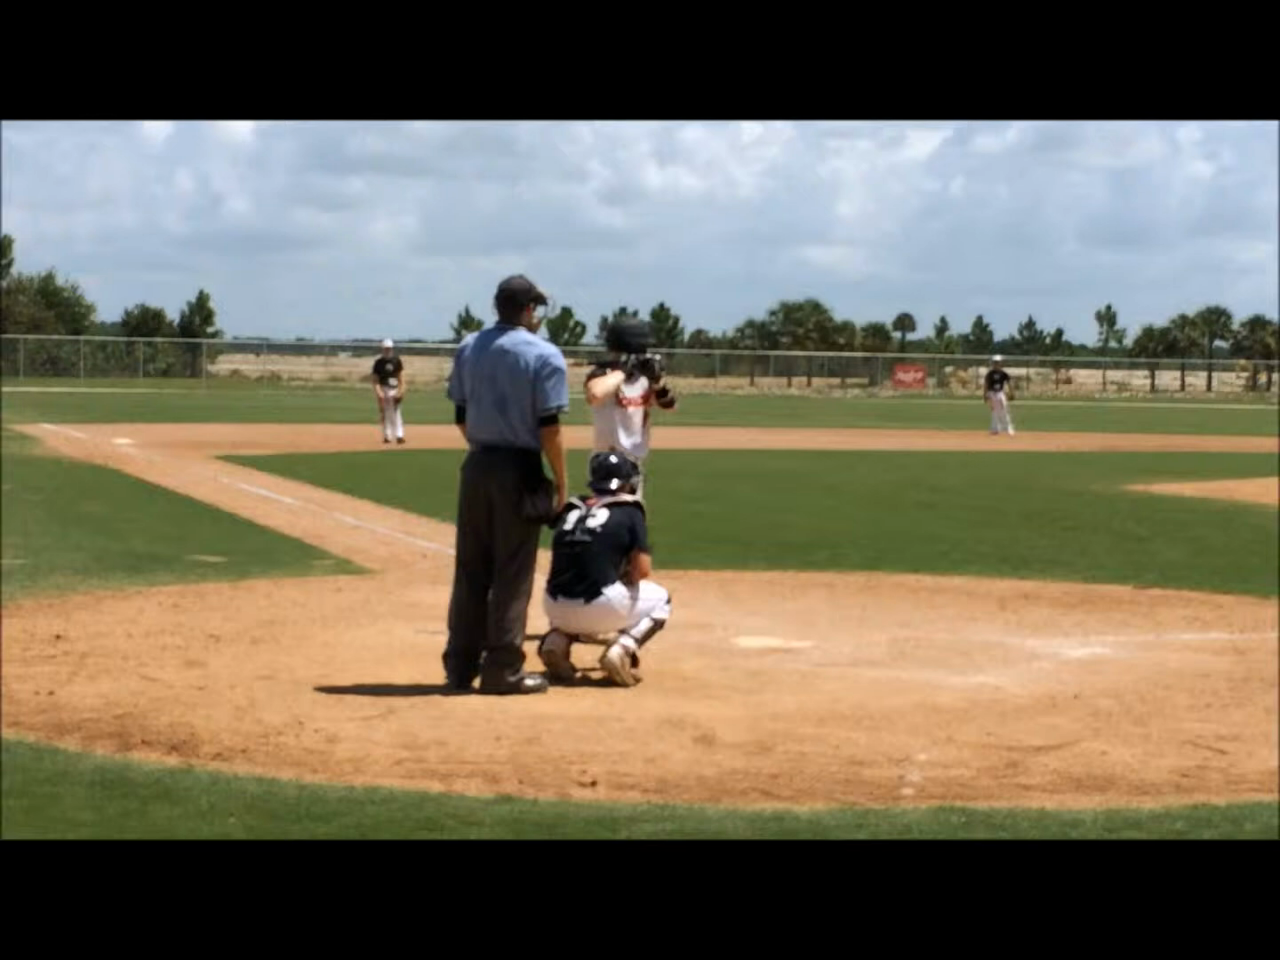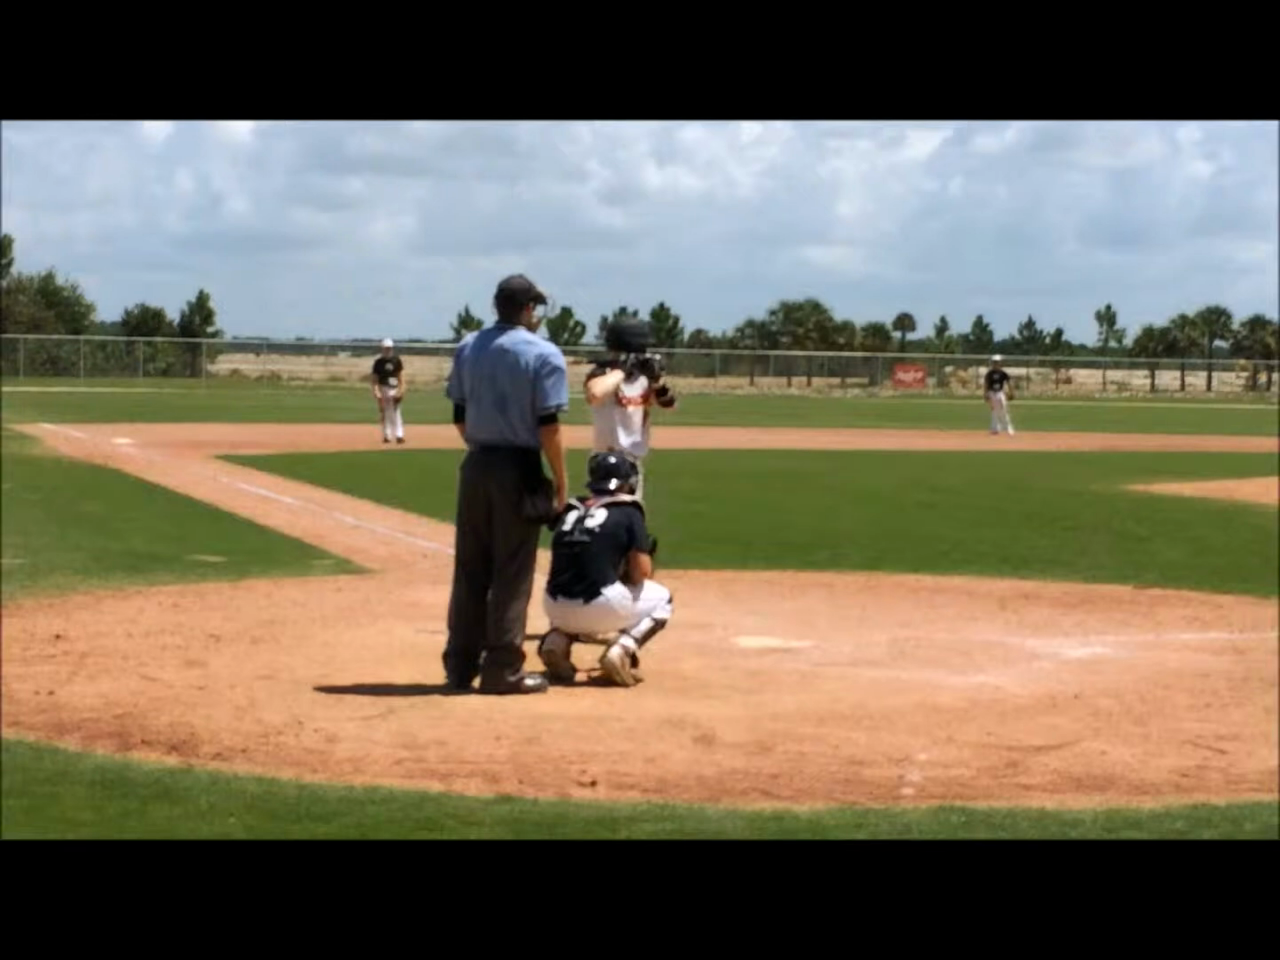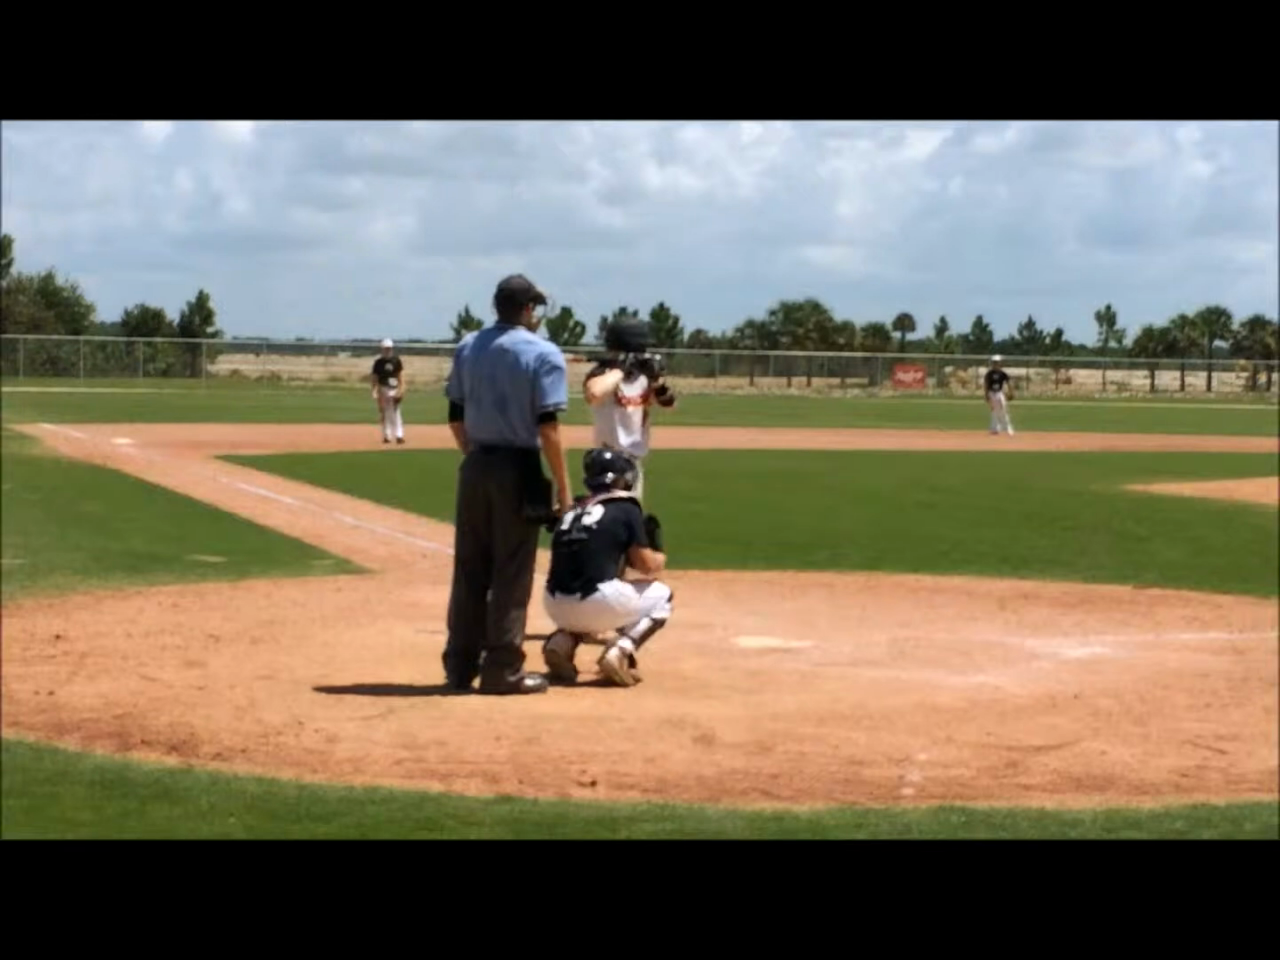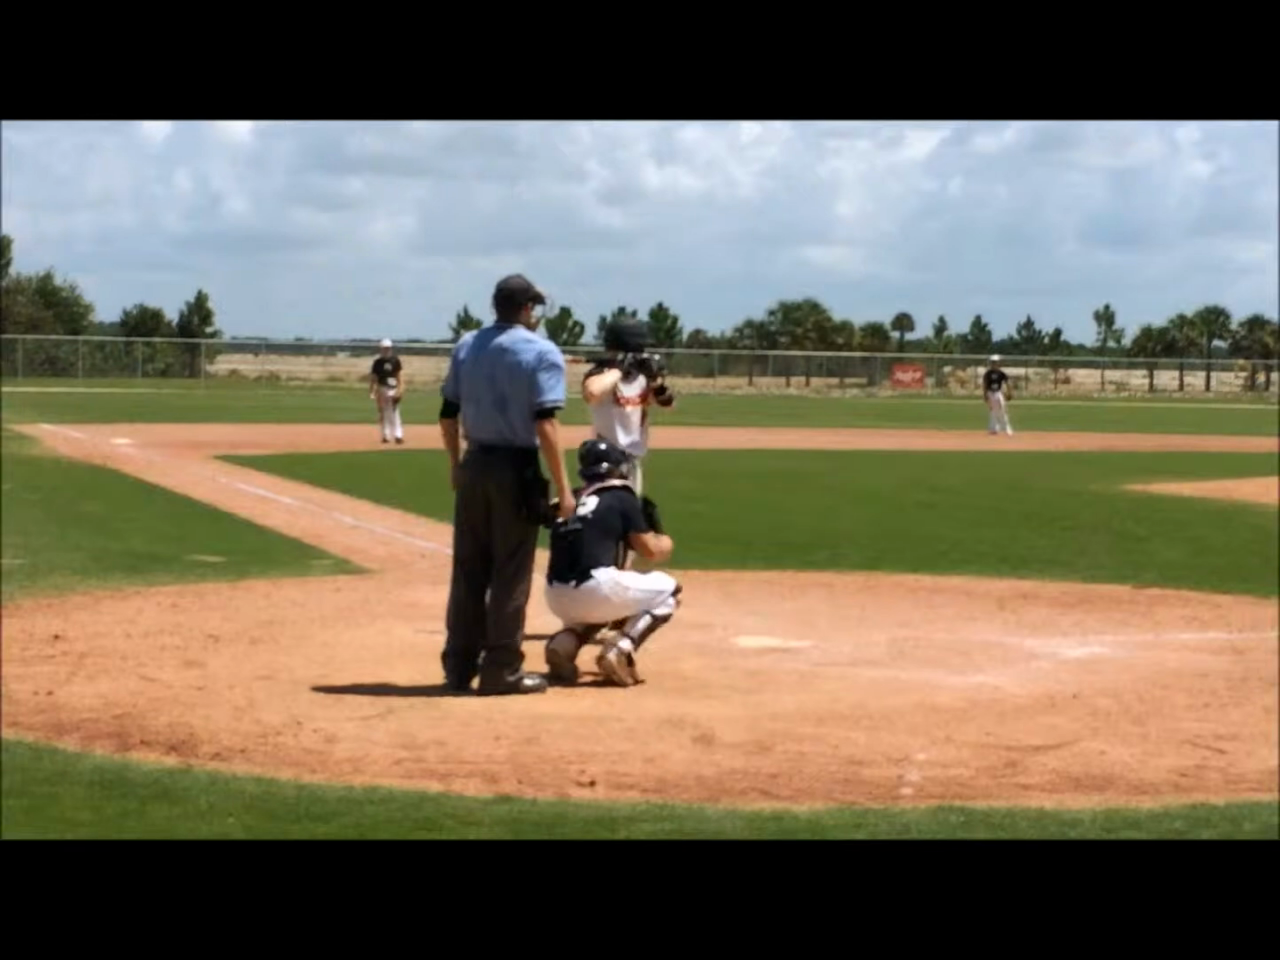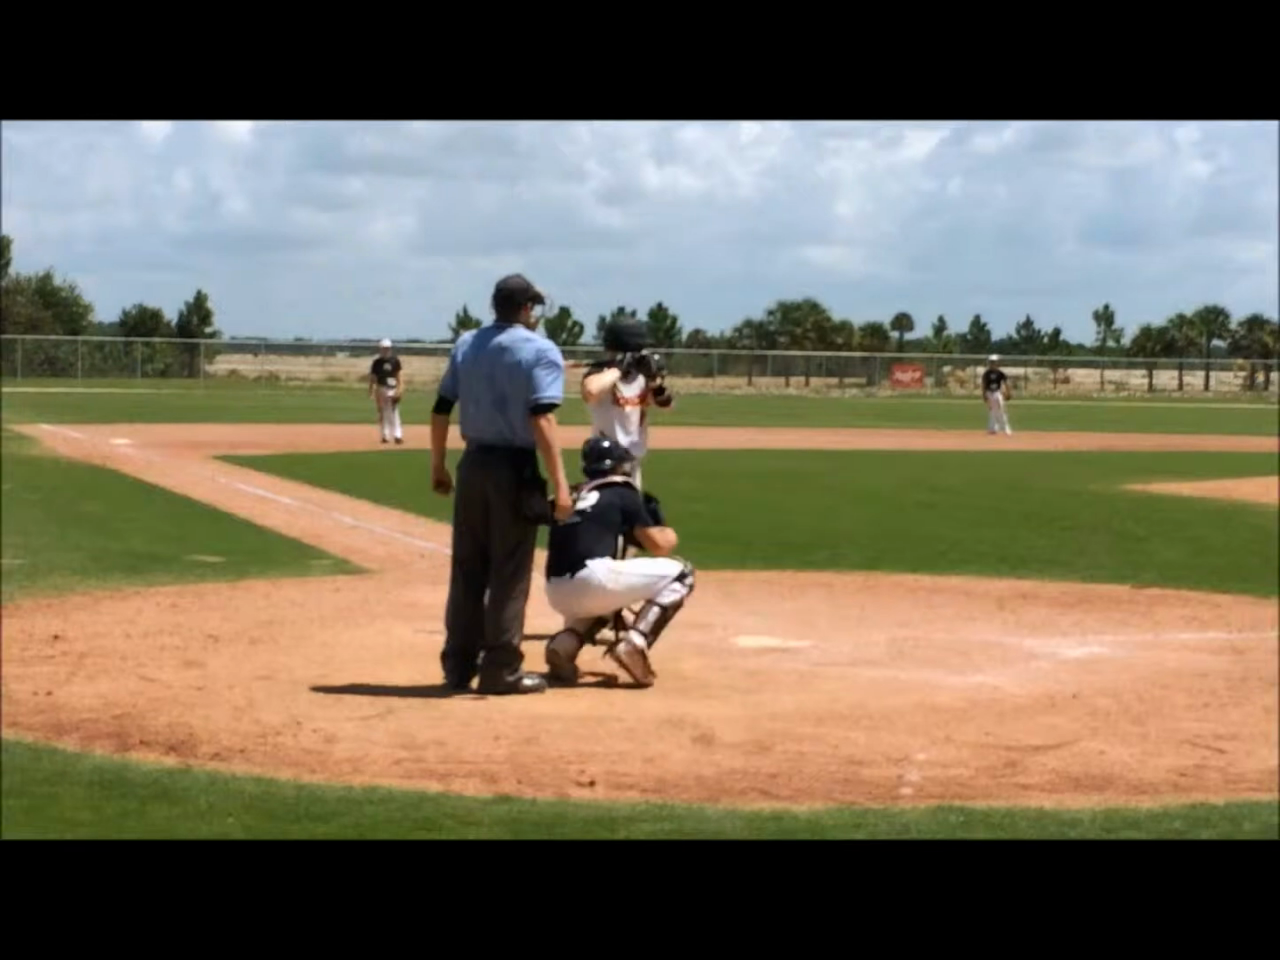
dt=0.1s
person 1, frame 1
left shoulder: (469, 347)
right shoulder: (544, 354)
left elbow: (462, 417)
right elbow: (549, 429)
right wrist: (561, 483)
left hip: (476, 467)
right hip: (519, 470)
left knee: (470, 571)
right knee: (512, 575)
left ankle: (461, 666)
right ankle: (503, 671)
person 1, frame 2
left shoulder: (468, 346)
right shoulder: (544, 353)
left elbow: (460, 416)
right elbow: (548, 428)
right wrist: (560, 485)
left hip: (475, 467)
right hip: (519, 470)
left knee: (470, 571)
right knee: (512, 575)
left ankle: (461, 666)
right ankle: (503, 671)
person 1, frame 3
left shoulder: (468, 346)
right shoulder: (543, 353)
left elbow: (455, 415)
right elbow: (548, 427)
right wrist: (563, 487)
left hip: (475, 467)
right hip: (518, 469)
left knee: (469, 571)
right knee: (512, 574)
left ankle: (460, 666)
right ankle: (502, 671)
person 1, frame 4
left shoulder: (466, 345)
right shoulder: (541, 351)
left elbow: (448, 414)
right elbow: (545, 424)
left wrist: (456, 466)
right wrist: (562, 486)
left hip: (473, 467)
right hip: (516, 469)
left knee: (468, 571)
right knee: (511, 574)
left ankle: (459, 666)
right ankle: (501, 671)
person 1, frame 5
left shoulder: (466, 344)
right shoulder: (541, 350)
left elbow: (441, 408)
right elbow: (542, 418)
left wrist: (438, 465)
right wrist: (560, 482)
left hip: (473, 465)
right hip: (514, 469)
left knee: (467, 571)
right knee: (510, 574)
left ankle: (459, 665)
right ankle: (501, 671)
person 2, frame 1
left shoulder: (571, 510)
right shoulder: (629, 512)
right elbow: (641, 571)
right wrist: (625, 571)
left hip: (556, 609)
right hip: (600, 609)
right knee: (660, 598)
left ankle: (557, 641)
right ankle: (623, 650)
person 2, frame 2
left shoulder: (571, 512)
right shoulder: (629, 512)
right elbow: (642, 571)
left hip: (556, 609)
right hip: (600, 609)
right knee: (661, 598)
left ankle: (558, 641)
right ankle: (623, 649)
person 2, frame 3
left shoulder: (568, 510)
right shoulder: (626, 508)
right elbow: (646, 565)
right wrist: (661, 559)
left hip: (555, 605)
right hip: (597, 602)
right knee: (661, 597)
left ankle: (562, 643)
right ankle: (621, 651)
person 2, frame 4
right shoulder: (622, 498)
right elbow: (651, 550)
right wrist: (666, 542)
left hip: (557, 599)
right hip: (596, 589)
right knee: (669, 590)
left ankle: (565, 643)
right ankle: (621, 650)
person 2, frame 5
left shoulder: (570, 499)
right shoulder: (623, 494)
right elbow: (657, 545)
right wrist: (668, 532)
left hip: (557, 593)
right hip: (593, 578)
right knee: (681, 576)
left ankle: (565, 644)
right ankle: (634, 646)
